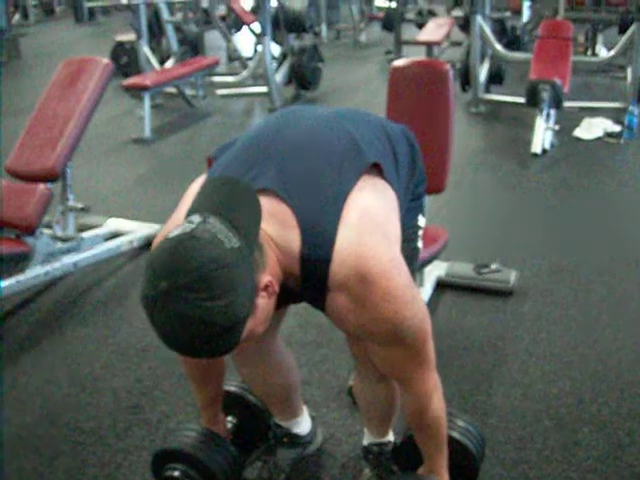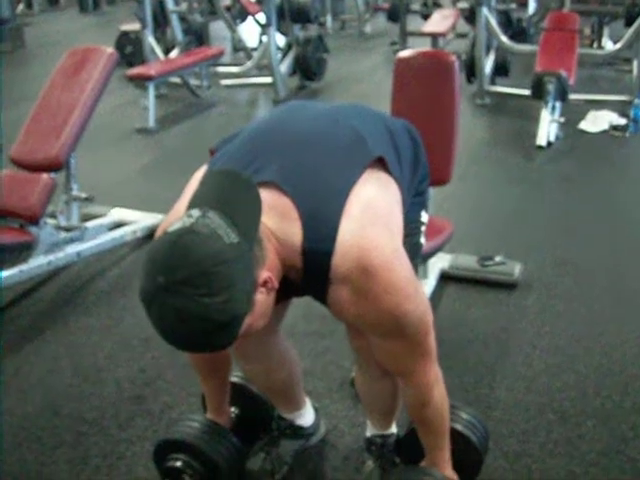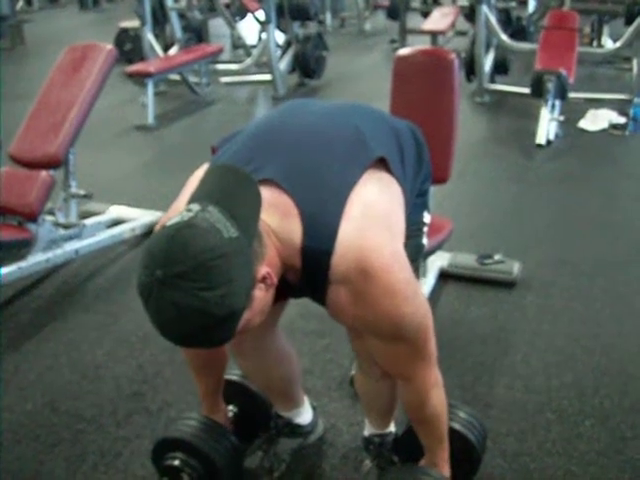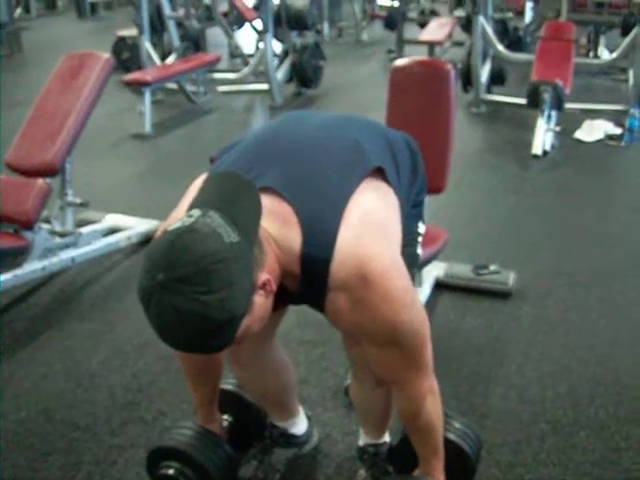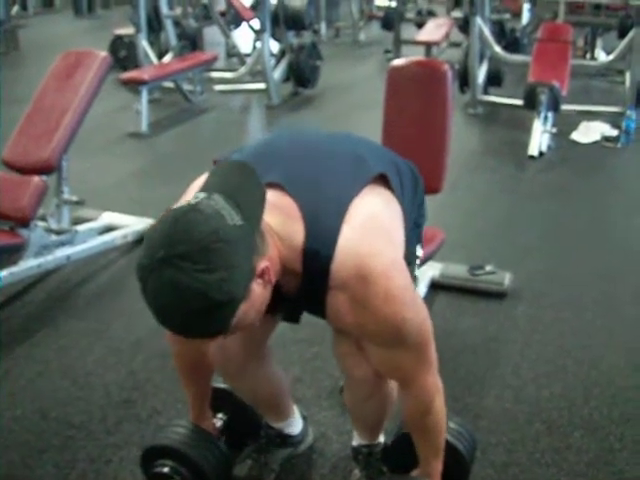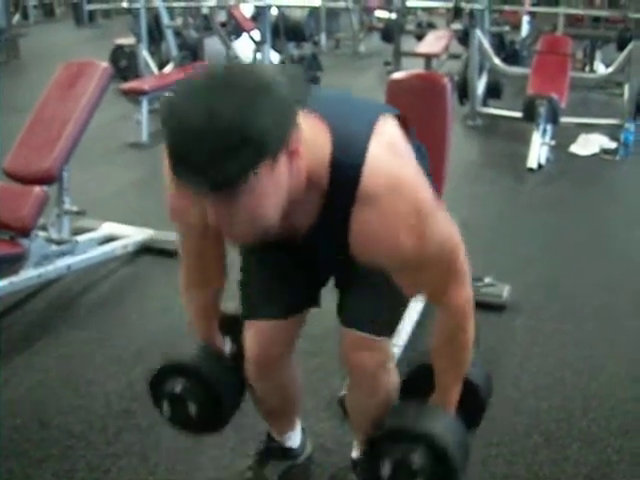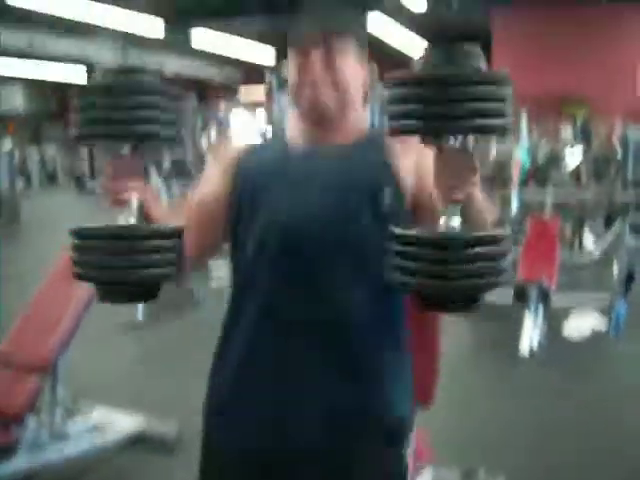
dt=0.7s
person 1, frame 1
left shoulder: (362, 273)
right shoulder: (174, 251)
left elbow: (418, 378)
right elbow: (198, 333)
right wrist: (212, 423)
left knee: (369, 348)
right knee: (248, 342)
left ankle: (379, 449)
right ankle: (294, 432)
person 1, frame 2
left shoulder: (365, 266)
right shoulder: (178, 237)
left elbow: (419, 372)
right elbow: (204, 330)
right wrist: (217, 411)
left knee: (371, 342)
right knee: (248, 335)
left ankle: (382, 441)
right ankle: (298, 423)
person 1, frame 3
left shoulder: (365, 268)
right shoulder: (178, 237)
left elbow: (419, 374)
right elbow: (199, 329)
right wrist: (212, 410)
left knee: (373, 345)
right knee: (247, 335)
left ankle: (381, 439)
right ankle: (296, 421)
person 1, frame 4
left shoulder: (362, 272)
right shoulder: (180, 240)
left elbow: (414, 382)
right elbow: (195, 334)
right wrist: (207, 419)
left knee: (369, 355)
right knee: (244, 346)
left ankle: (375, 449)
right ankle: (290, 431)
person 1, frame 5
left shoulder: (364, 272)
right shoulder: (189, 238)
left elbow: (420, 380)
right elbow: (188, 335)
right wrist: (199, 419)
left knee: (362, 366)
right knee: (229, 352)
left ankle: (369, 448)
right ankle: (287, 431)
person 1, frame 6
left shoulder: (383, 187)
right shoulder: (195, 177)
left elbow: (452, 293)
right elbow: (199, 259)
left wrist: (444, 405)
right wrist: (209, 341)
left hip: (369, 217)
left knee: (364, 356)
right knee: (262, 354)
right ankle: (285, 444)
person 1, frame 7
left shoulder: (400, 158)
right shoulder: (244, 157)
right elbow: (187, 245)
left wrist: (463, 186)
right wrist: (141, 198)
left hip: (358, 407)
right hip: (245, 399)
